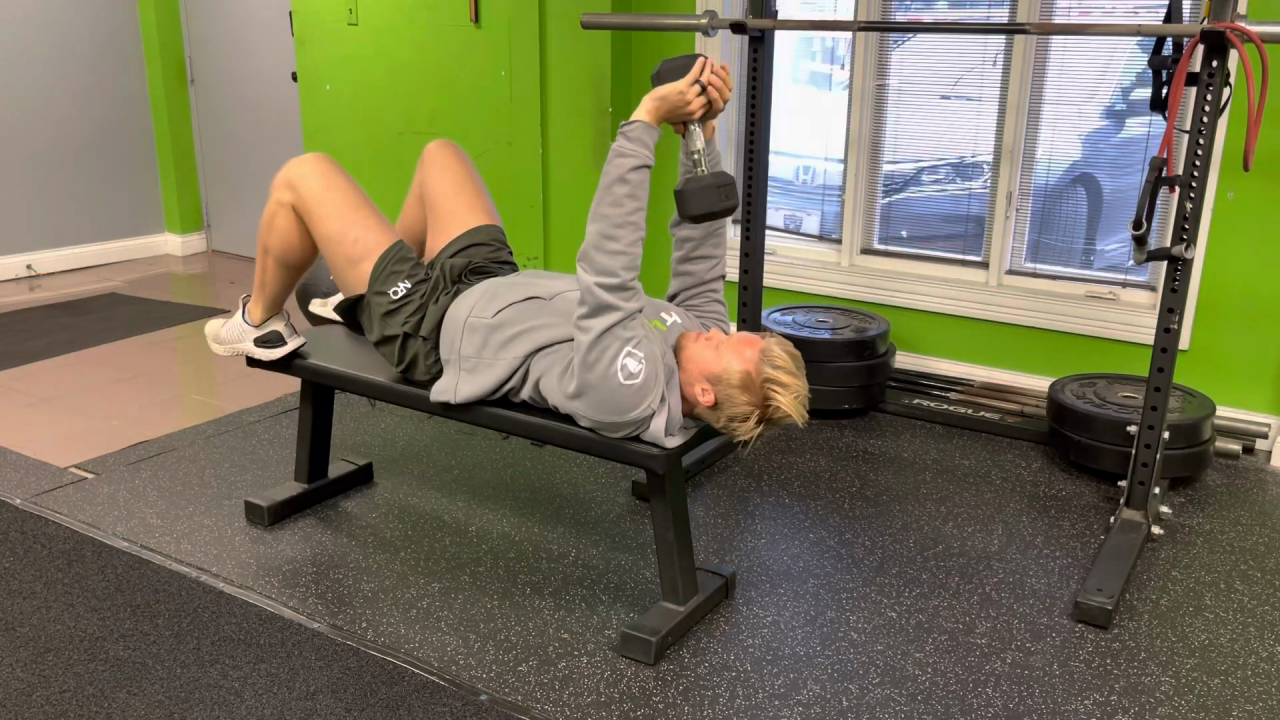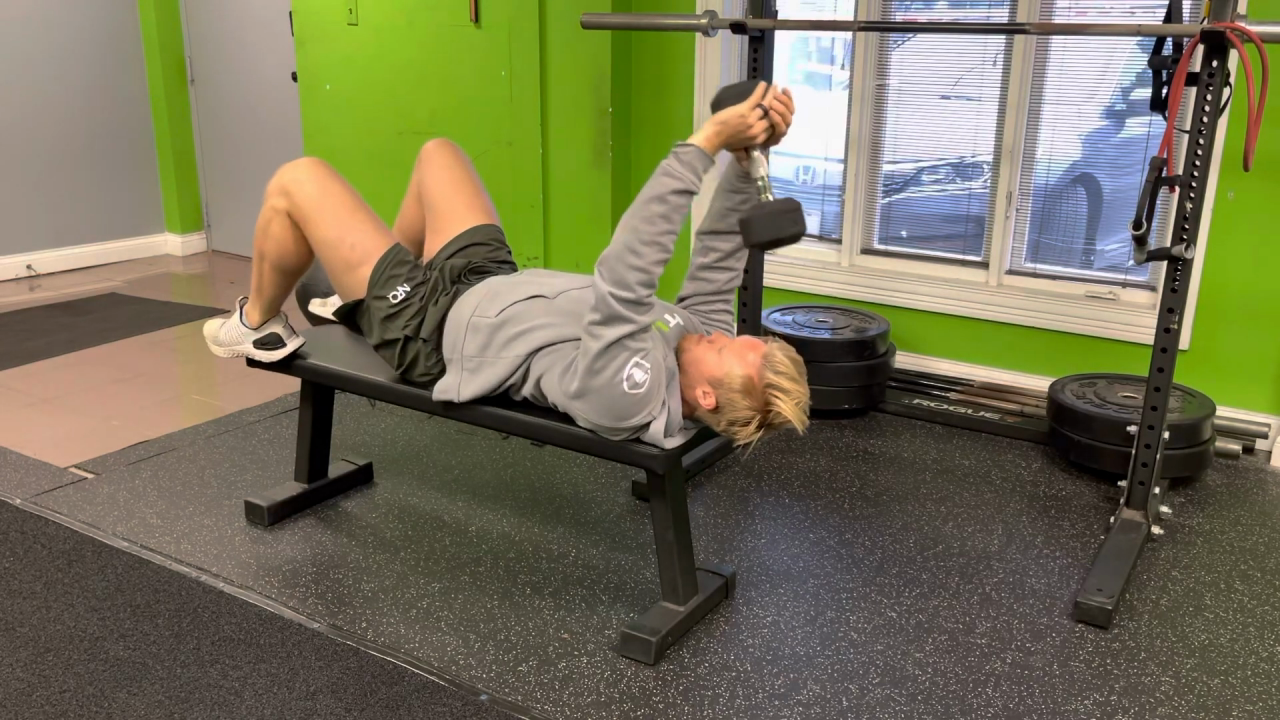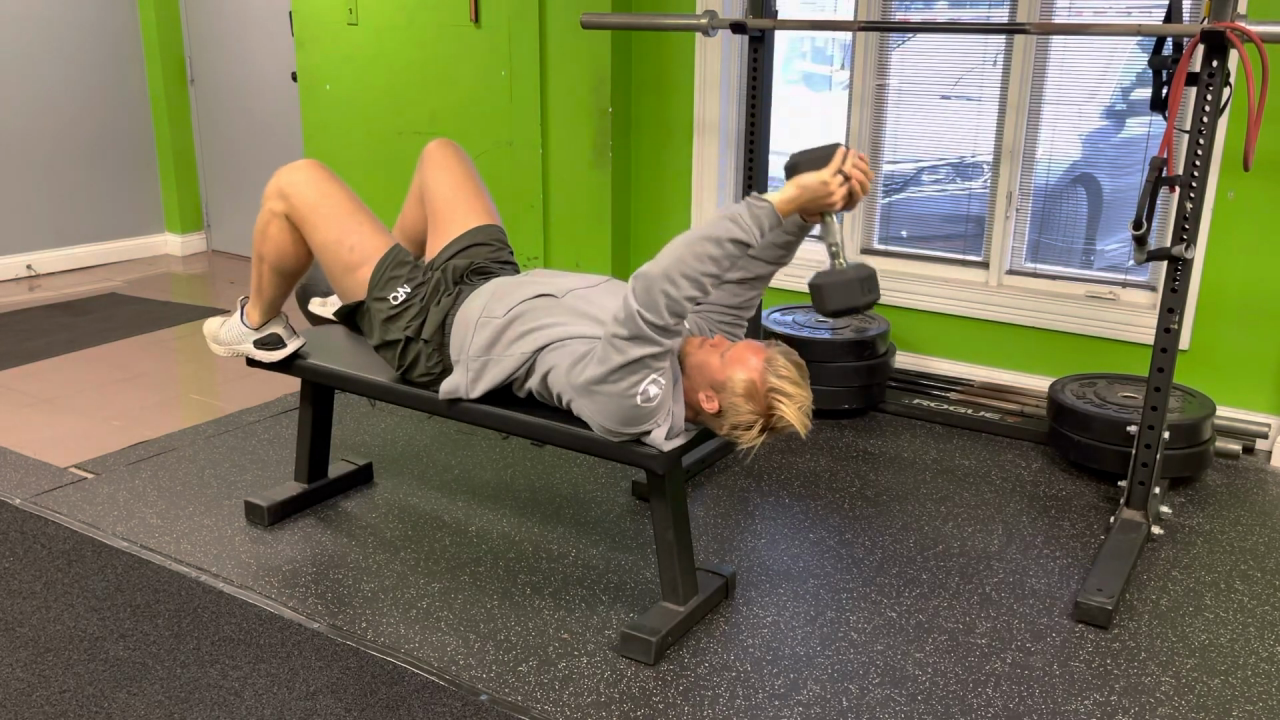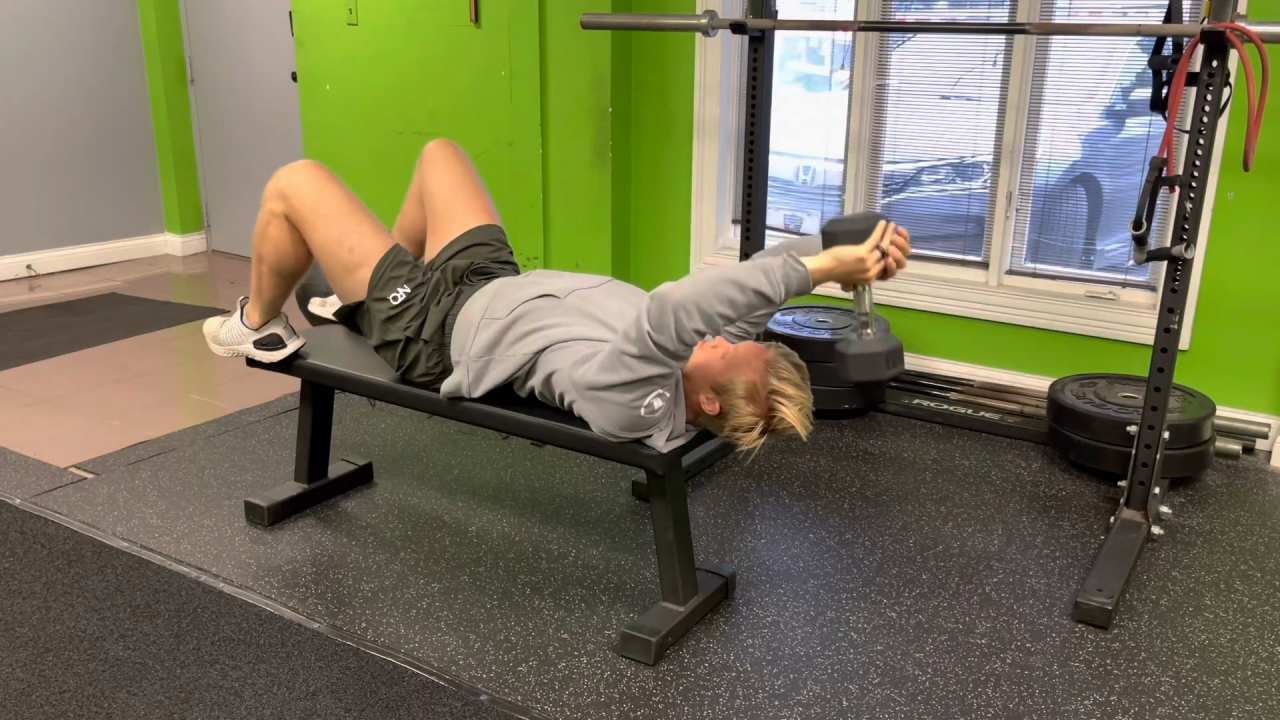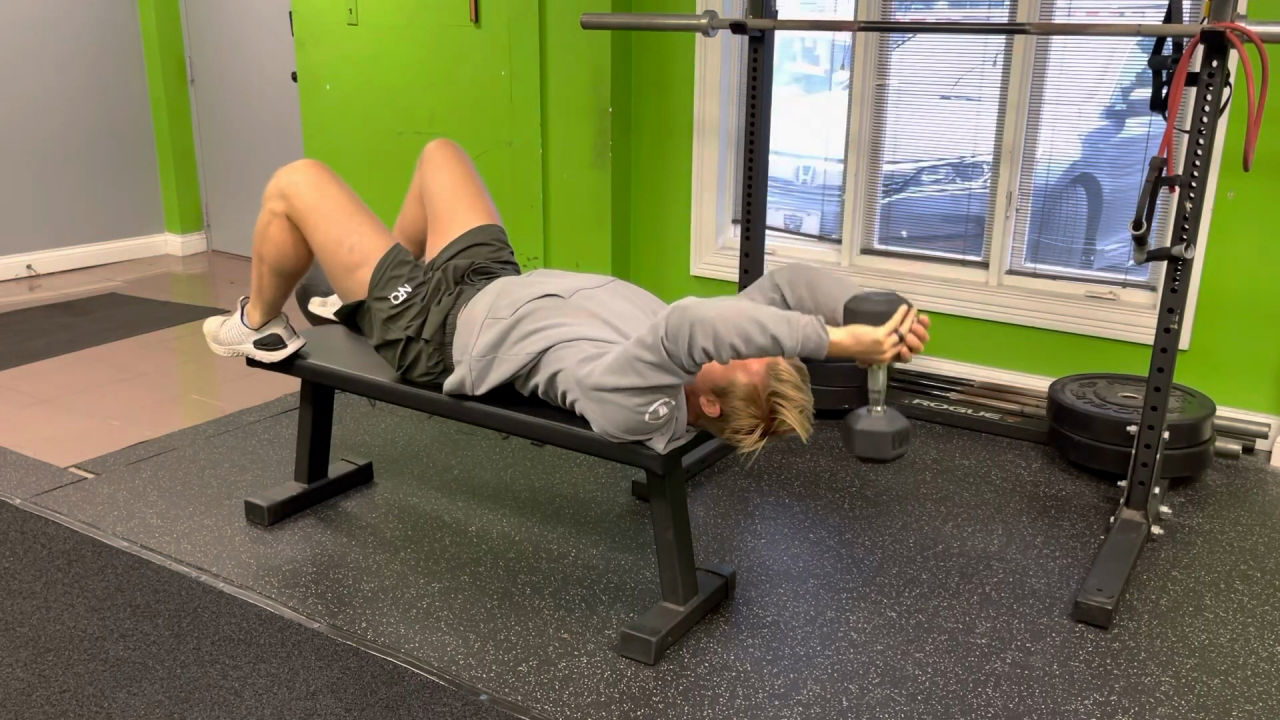
dt=0.4s
person 1, frame 1
left shoulder: (627, 392)
right shoulder: (703, 337)
left elbow: (606, 274)
right elbow: (701, 252)
left wrist: (648, 117)
right wrist: (702, 128)
left hip: (429, 329)
right hip: (491, 285)
left knee: (302, 176)
right knee: (439, 152)
left ankle: (260, 323)
right ankle: (363, 298)
person 1, frame 2
left shoulder: (629, 395)
right shoulder: (705, 345)
left elbow: (624, 282)
right elbow: (716, 260)
left wrist: (709, 140)
right wrist: (740, 158)
left hip: (429, 329)
right hip: (489, 287)
left knee: (294, 181)
right knee: (437, 150)
left ankle: (258, 326)
right ankle: (361, 294)
person 1, frame 3
left shoulder: (639, 401)
right shoulder: (711, 348)
left elbow: (657, 293)
right elbow: (739, 274)
left wrist: (794, 199)
right wrist: (805, 208)
left hip: (431, 329)
right hip: (491, 286)
left knee: (293, 184)
right knee: (439, 151)
left ankle: (258, 327)
right ankle: (364, 299)
person 1, frame 4
left shoulder: (641, 405)
right shoulder: (712, 354)
left elbow: (671, 310)
right elbow: (772, 268)
left wrist: (833, 263)
right wrist: (852, 247)
left hip: (434, 328)
right hip: (494, 288)
left knee: (292, 184)
right knee: (440, 150)
left ankle: (258, 327)
right ankle: (364, 293)
person 1, frame 5
left shoulder: (641, 410)
right shoulder: (702, 365)
left elbow: (685, 327)
right elbow: (790, 284)
left wrist: (850, 336)
left hip: (436, 330)
right hip: (494, 286)
left knee: (294, 183)
right knee: (439, 150)
left ankle: (259, 327)
right ankle: (363, 297)
